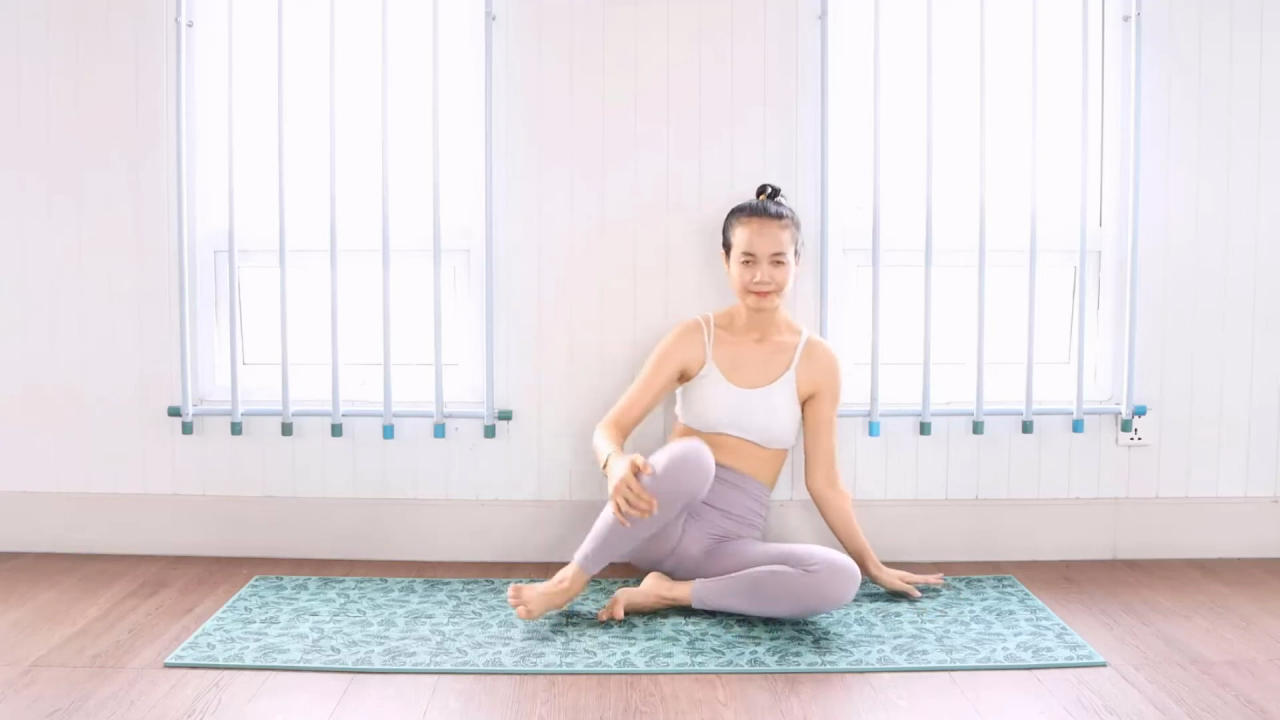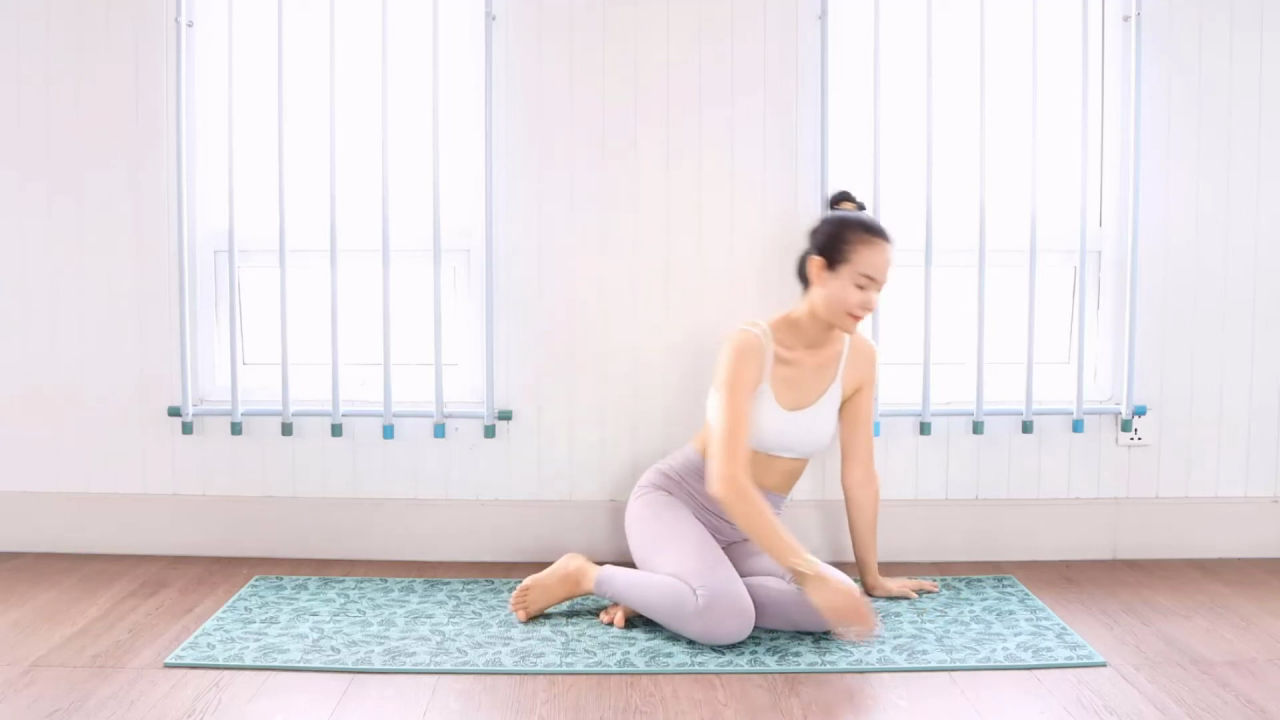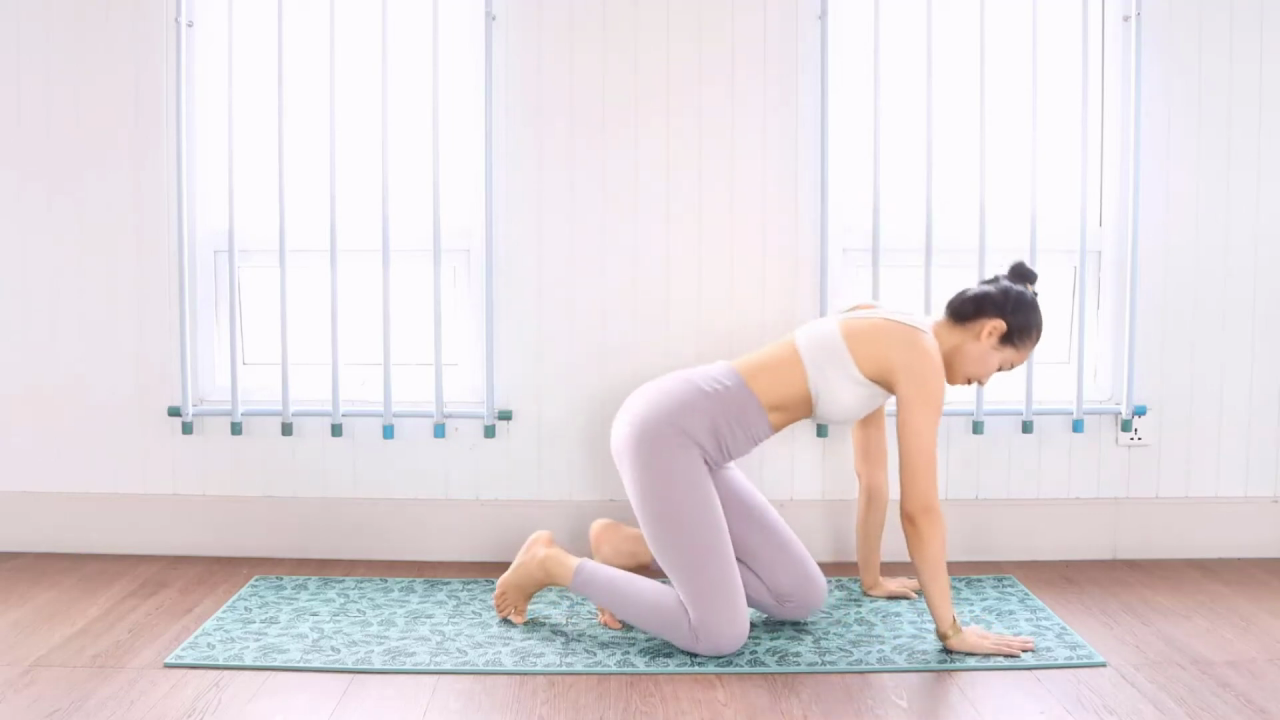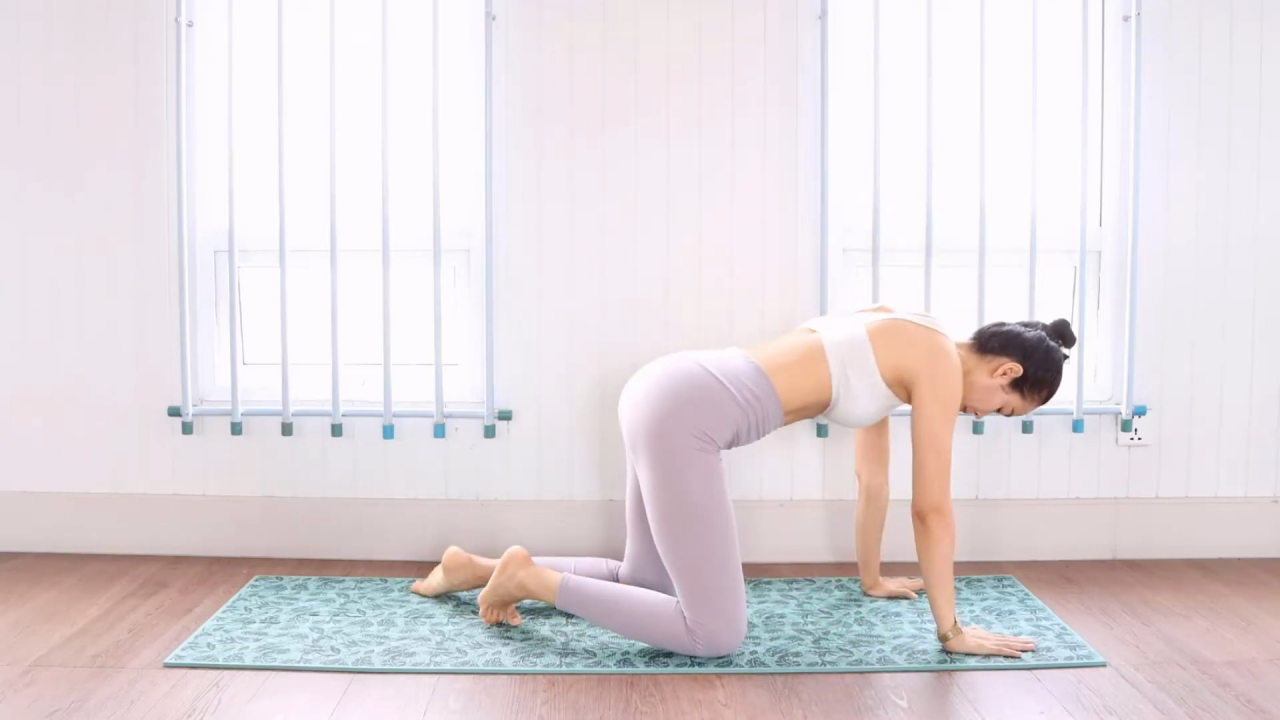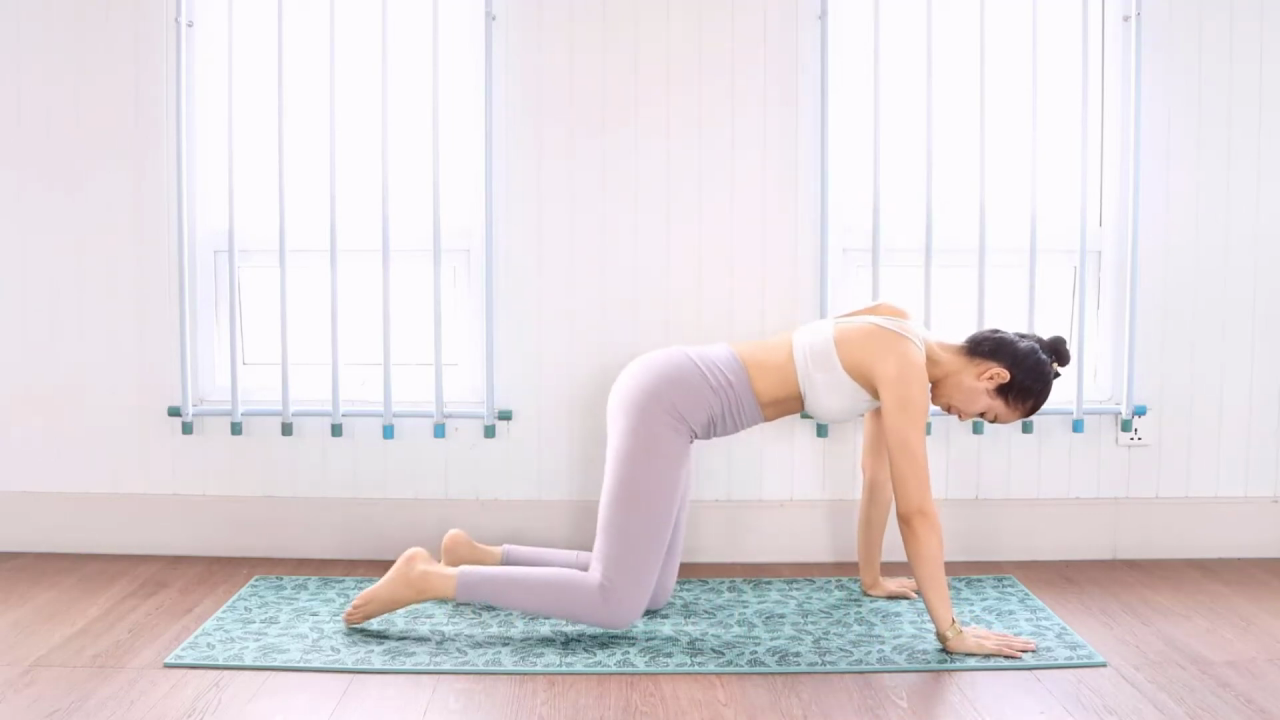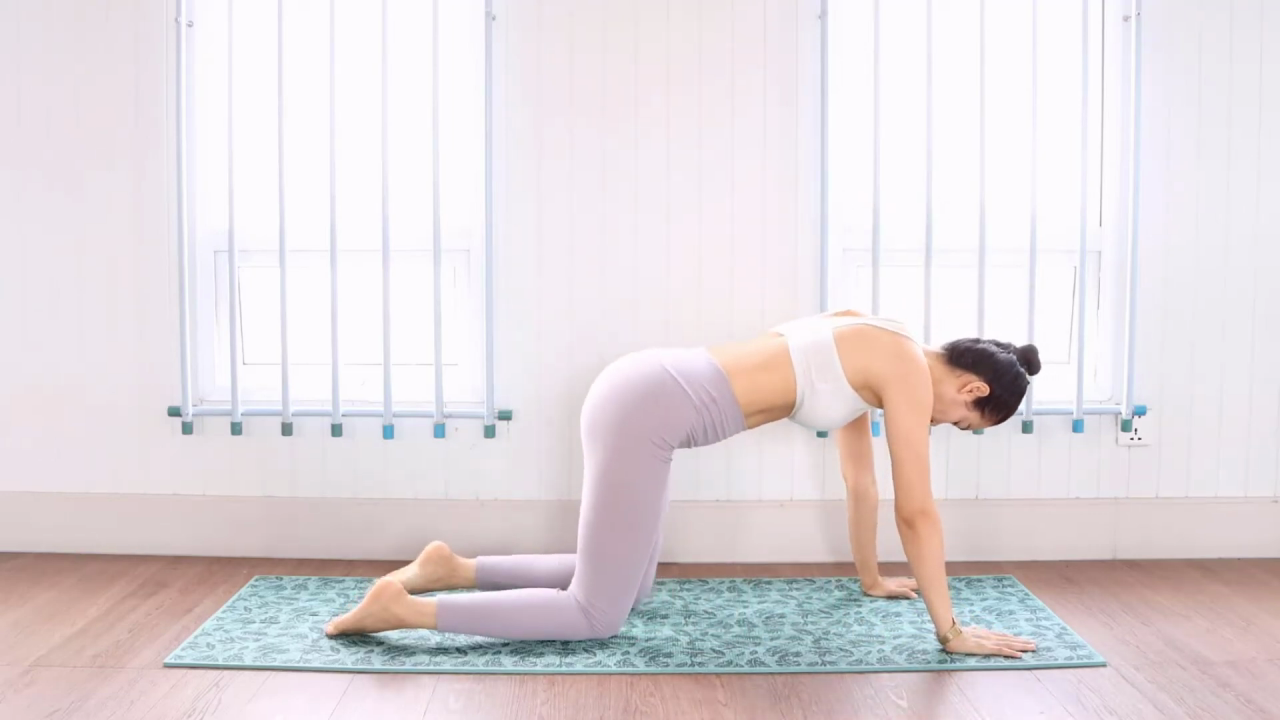
dt=0.7s
person 1, frame 1
left shoulder: (817, 361)
right shoulder: (692, 339)
left elbow: (824, 482)
right elbow: (610, 427)
left wrist: (872, 566)
right wrist: (615, 464)
left hip: (729, 541)
right hip: (667, 515)
left knee: (840, 578)
right knee: (690, 456)
left ankle: (669, 593)
right ankle: (571, 580)
person 1, frame 2
left shoulder: (858, 359)
right shoulder: (748, 348)
left elbow: (860, 476)
right elbow: (726, 480)
left wrist: (871, 577)
right wrist: (812, 575)
left hip: (745, 535)
right hip: (671, 502)
left knee: (836, 603)
right knee: (725, 618)
left ankle: (652, 592)
right ankle: (587, 575)
person 1, frame 3
left shoulder: (881, 344)
right shoulder: (920, 354)
left elbow: (872, 478)
right elbow: (919, 506)
left wrist: (872, 577)
right wrist: (950, 627)
left hip: (684, 429)
right hip: (664, 428)
left knee: (805, 598)
right knee: (720, 633)
left ankle: (634, 547)
right ankle: (552, 562)
person 1, frame 4
left shoulder: (896, 346)
right shoulder: (942, 362)
left elbow: (872, 477)
right elbow: (931, 509)
left wrist: (872, 578)
right wrist: (952, 629)
left hip: (666, 391)
right hip: (683, 417)
left knee: (647, 583)
right knee: (716, 635)
left ankle: (476, 569)
right ankle: (528, 578)
person 1, frame 5
left shoulder: (897, 352)
right shoulder: (906, 365)
left elbow: (878, 477)
right elbow: (916, 508)
left wrist: (870, 577)
right wrist: (950, 629)
left hip: (667, 398)
right hip: (664, 398)
left knee: (647, 593)
right knee: (614, 606)
left ankle: (474, 555)
right ankle: (423, 578)
person 1, frame 6
left shoulder: (868, 355)
right shoulder: (908, 369)
left elbow: (859, 478)
right elbow: (917, 511)
left wrist: (872, 577)
right wrist: (951, 630)
left hip: (640, 389)
right hip: (646, 411)
left knee: (626, 586)
right knee: (596, 616)
left ankle: (452, 569)
right ankle: (402, 608)
